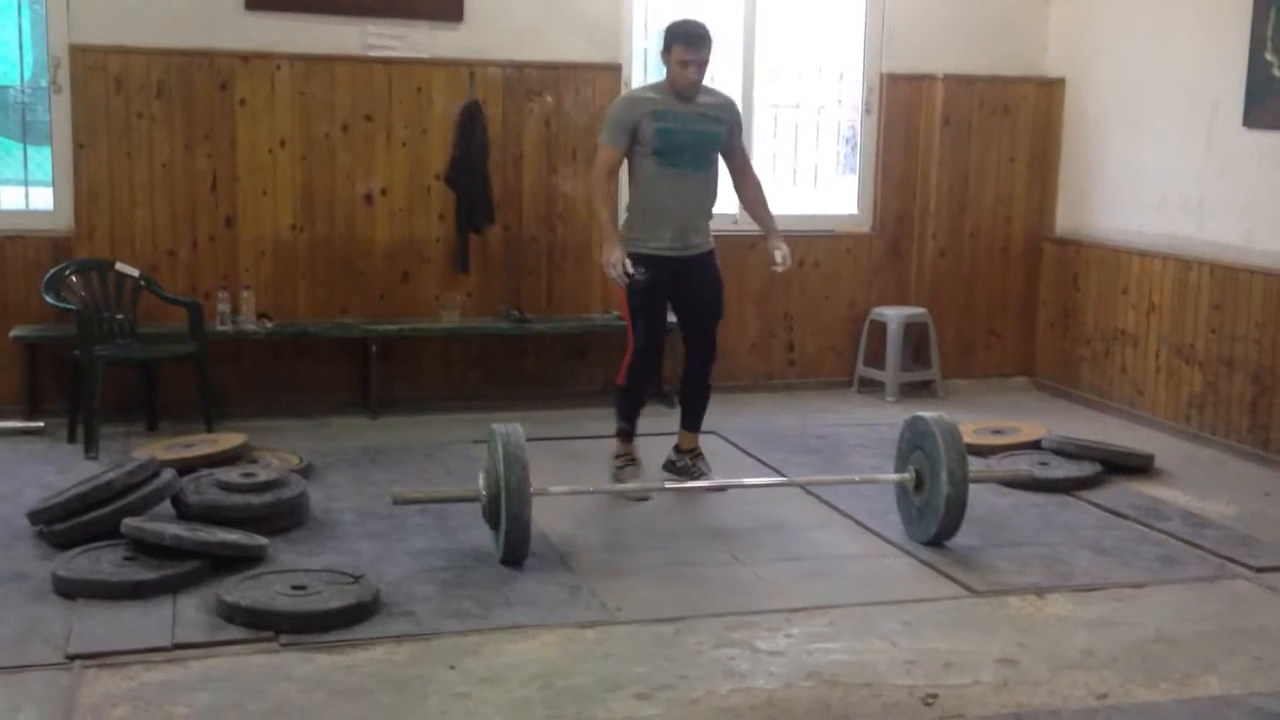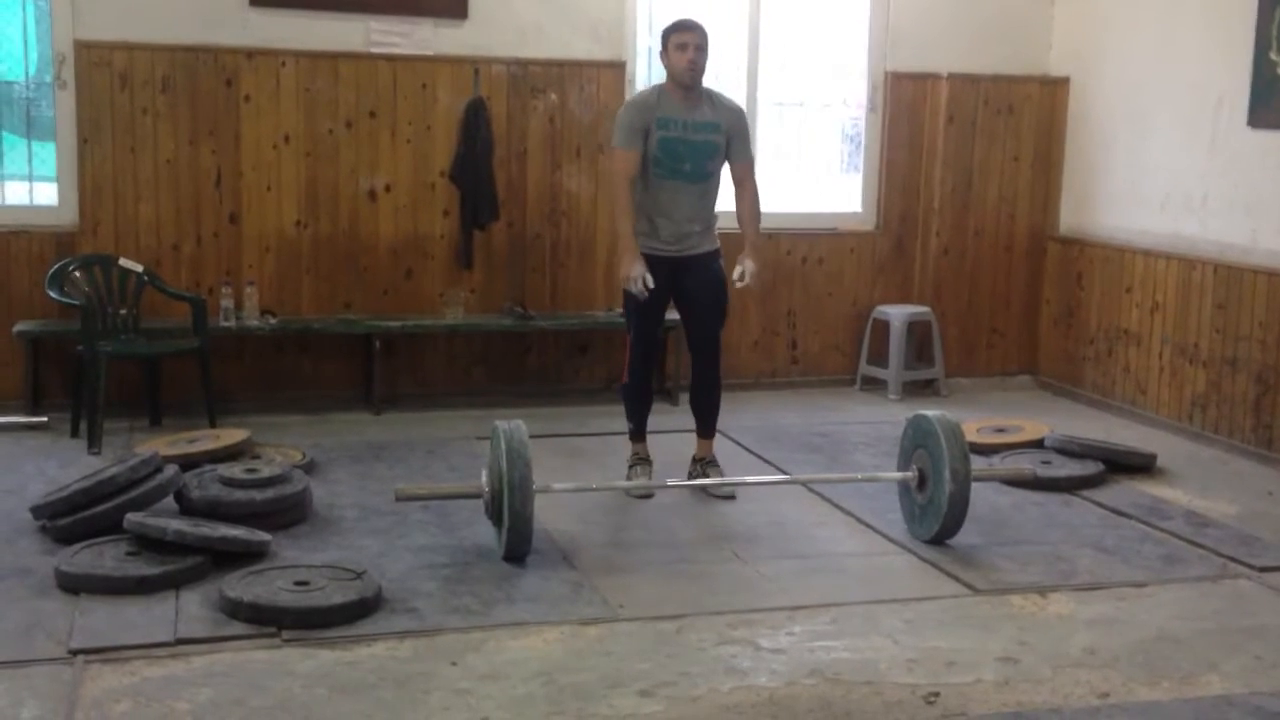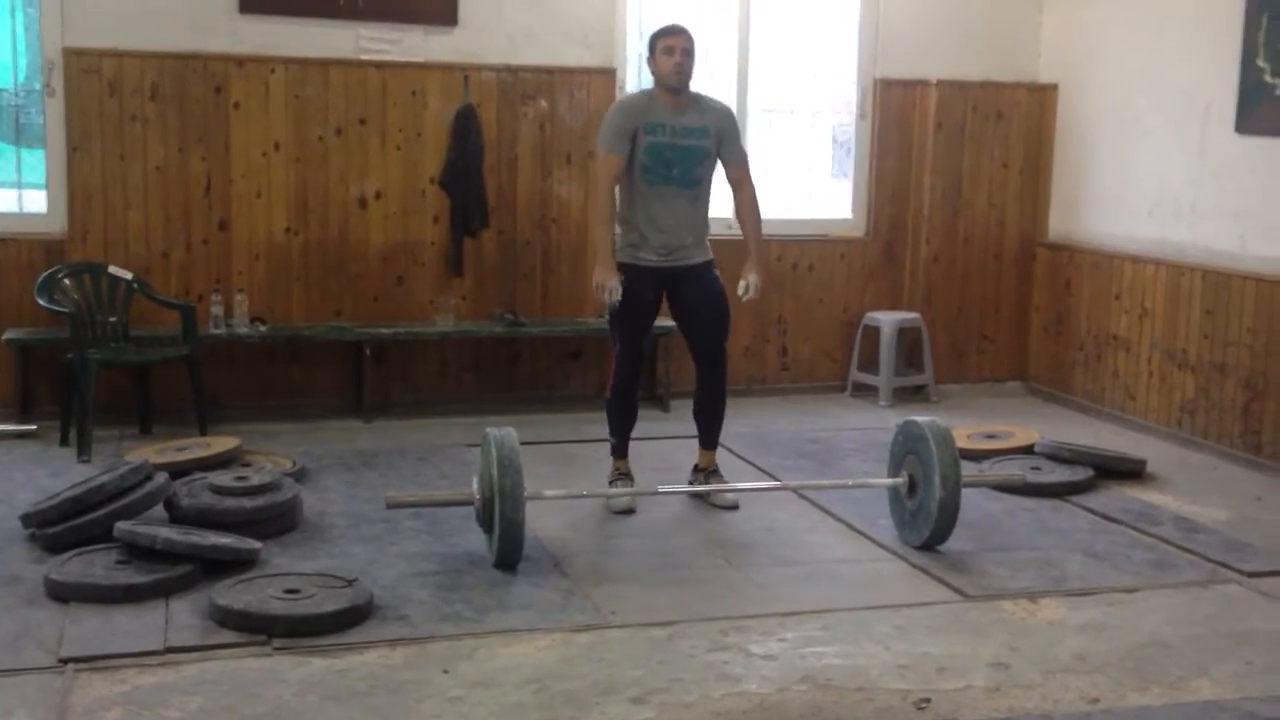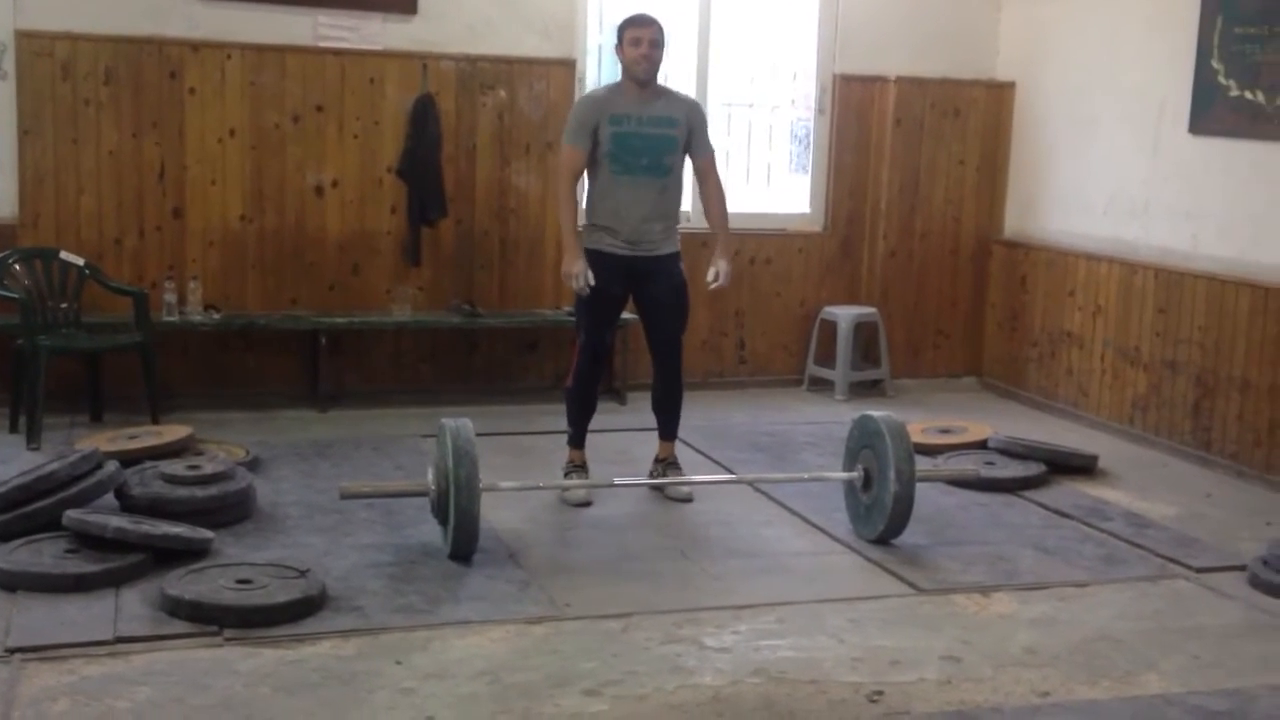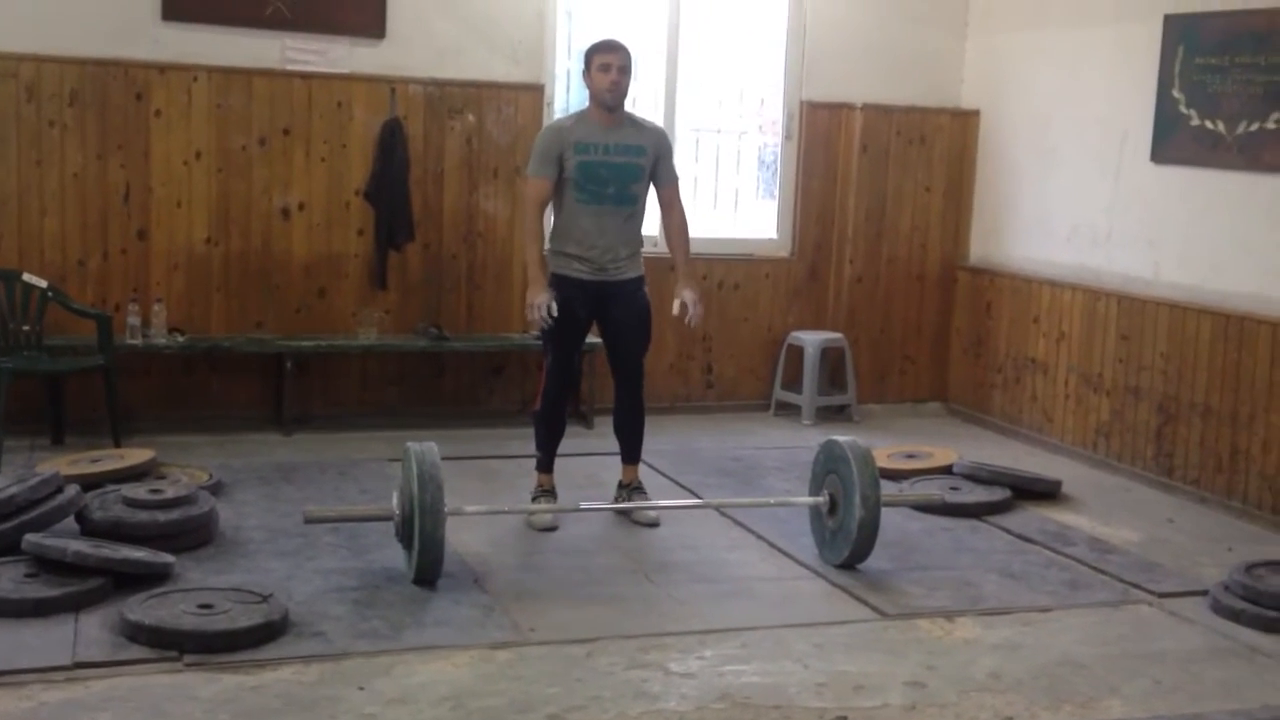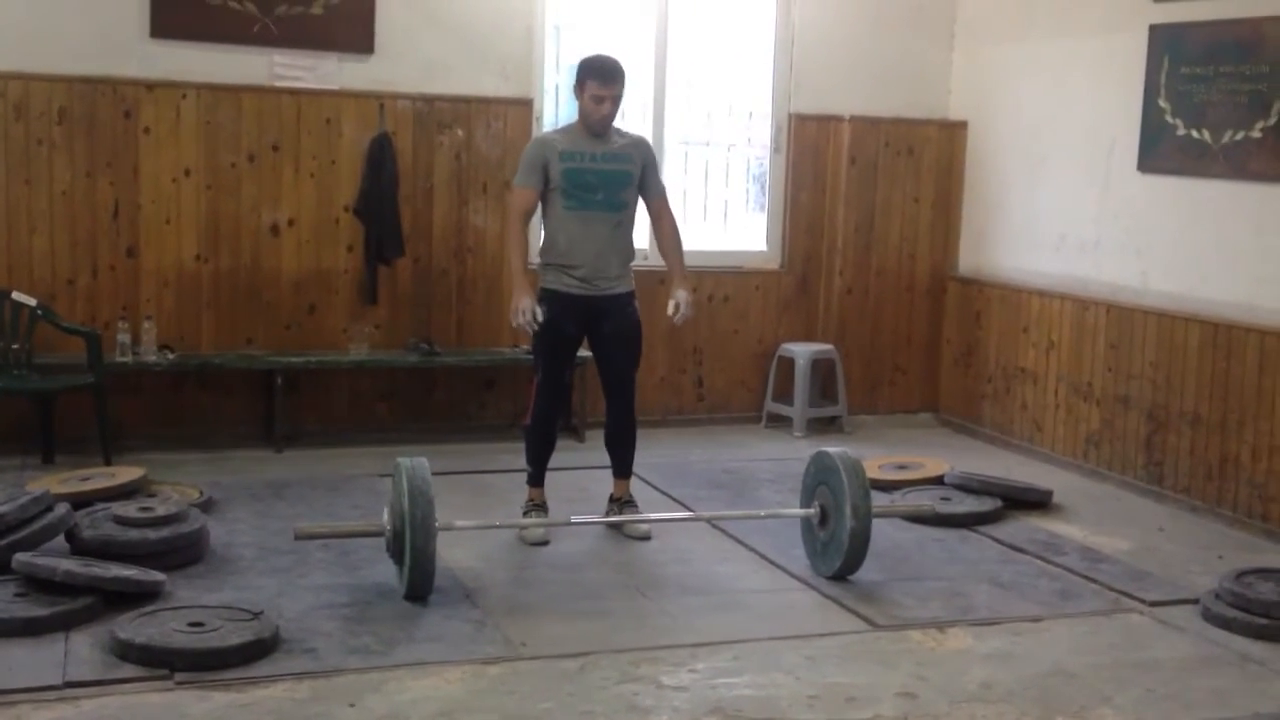
dt=0.7s
person 1, frame 1
left shoulder: (723, 109)
right shoulder: (633, 106)
left elbow: (743, 175)
right elbow: (602, 175)
left wrist: (773, 234)
right wrist: (610, 240)
left hip: (698, 254)
right hip: (646, 254)
left knee: (703, 352)
right knee: (644, 353)
left ankle: (686, 450)
right ankle: (624, 453)
person 1, frame 2
left shoulder: (729, 114)
right shoulder: (640, 109)
left elbow: (745, 185)
right elbow: (624, 183)
left wrist: (749, 252)
right wrist: (630, 255)
left hip: (702, 255)
right hip: (650, 253)
left knee: (707, 355)
right knee: (643, 353)
left ankle: (704, 457)
right ankle: (639, 454)
person 1, frame 3
left shoulder: (718, 116)
right shoulder: (628, 112)
left elbow: (743, 187)
right elbow: (604, 186)
left wrist: (753, 261)
right wrist: (605, 262)
left hip: (695, 262)
right hip: (637, 262)
left knee: (714, 363)
right knee: (627, 366)
left ankle: (706, 467)
right ankle: (619, 470)
person 1, frame 4
left shoulder: (687, 110)
right shoulder: (594, 106)
left elbow: (708, 179)
right elbow: (568, 178)
left wrist: (721, 248)
right wrist: (572, 249)
left hip: (662, 255)
right hip: (604, 253)
left knee: (669, 358)
right knee: (591, 357)
left ankle: (665, 459)
right ankle: (575, 462)
person 1, frame 5
left shoulder: (652, 138)
right shoulder: (558, 135)
left elbow: (672, 209)
right elbow: (535, 210)
left wrist: (684, 280)
right wrist: (537, 281)
left hip: (626, 280)
right hip: (569, 278)
left knee: (630, 383)
right knee: (558, 382)
left ankle: (630, 483)
right ankle: (543, 486)
person 1, frame 6
left shoulder: (637, 149)
right shoulder: (546, 147)
left elbow: (662, 216)
right elbow: (518, 218)
left wrist: (679, 281)
right wrist: (520, 287)
left hip: (617, 295)
right hip: (559, 294)
left knee: (622, 398)
right knee: (548, 399)
left ankle: (621, 498)
right ankle: (535, 501)
